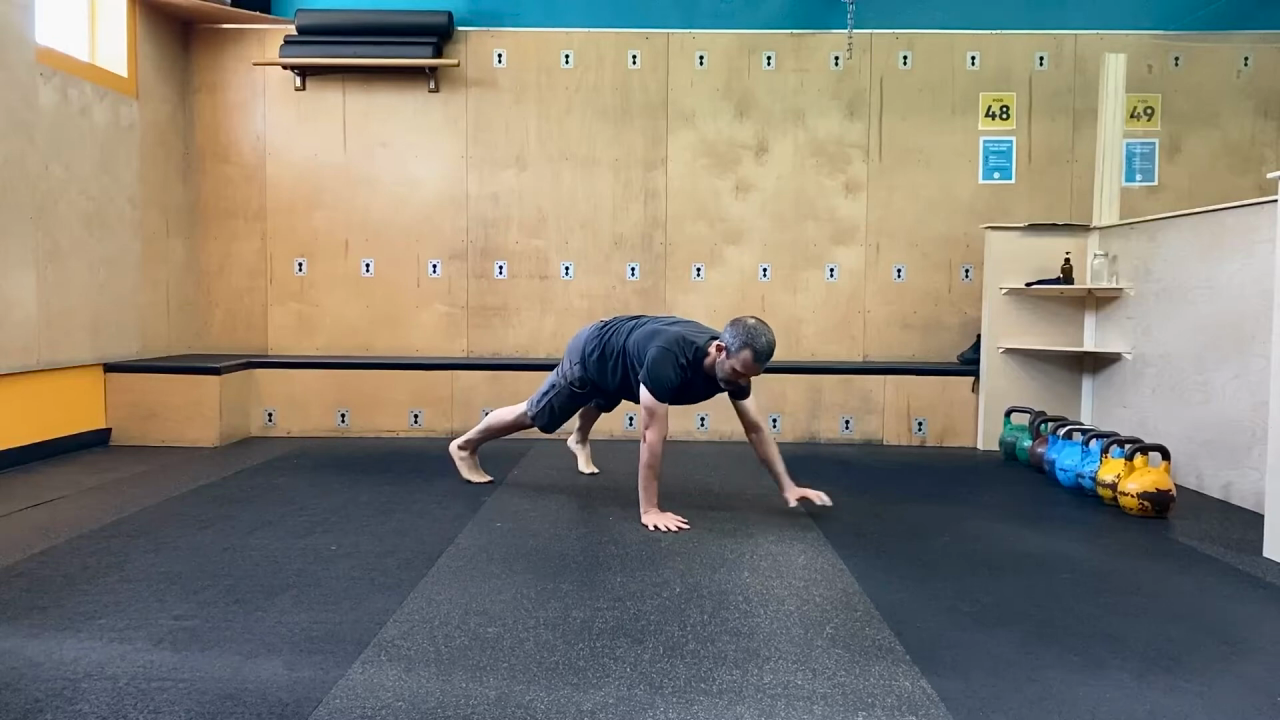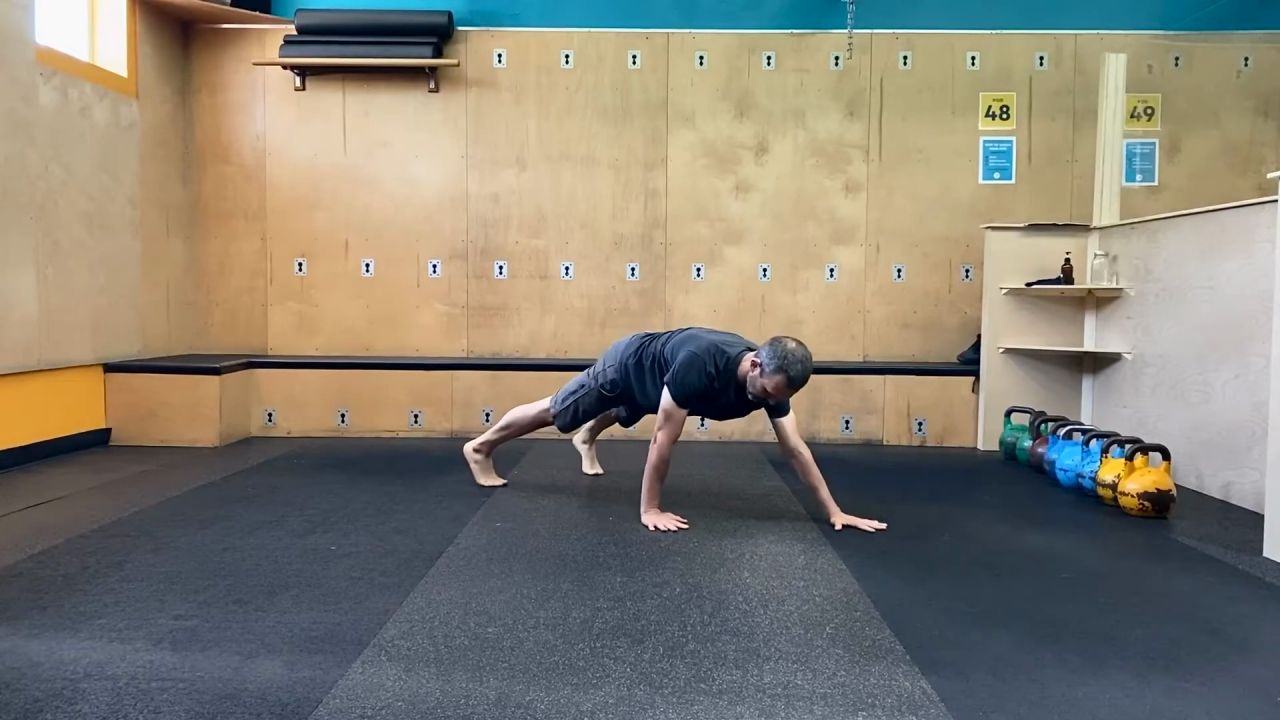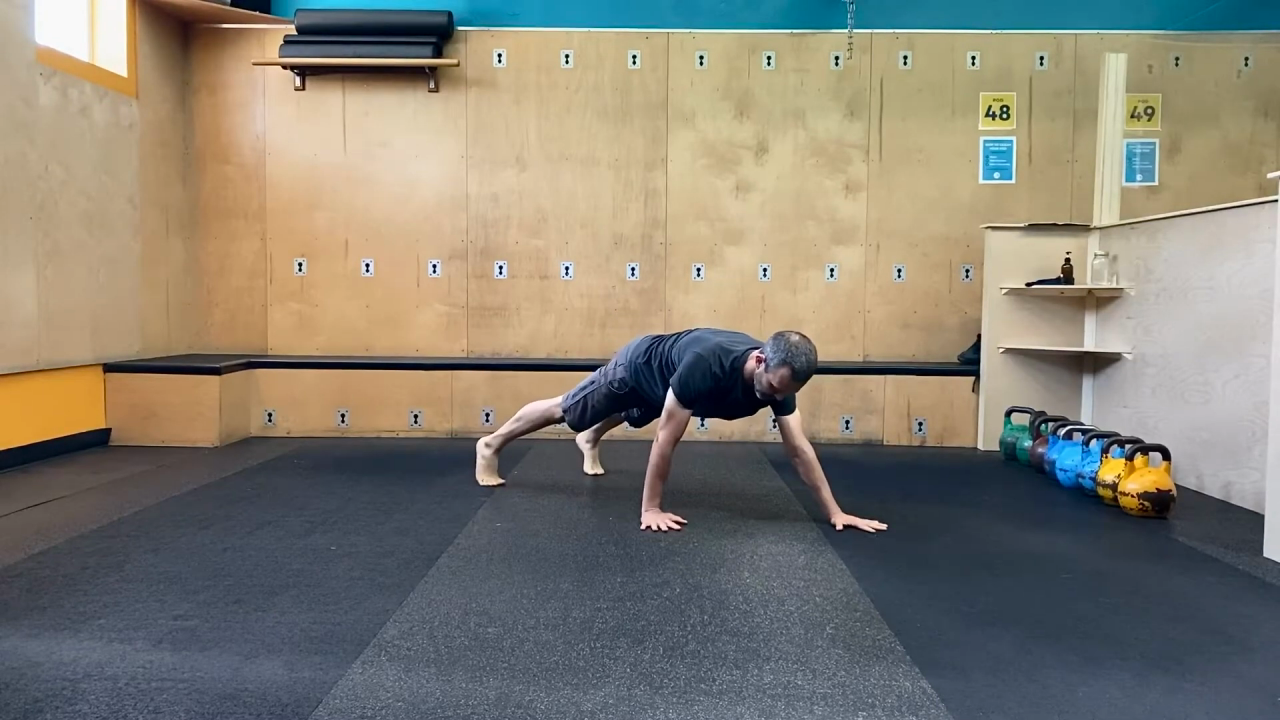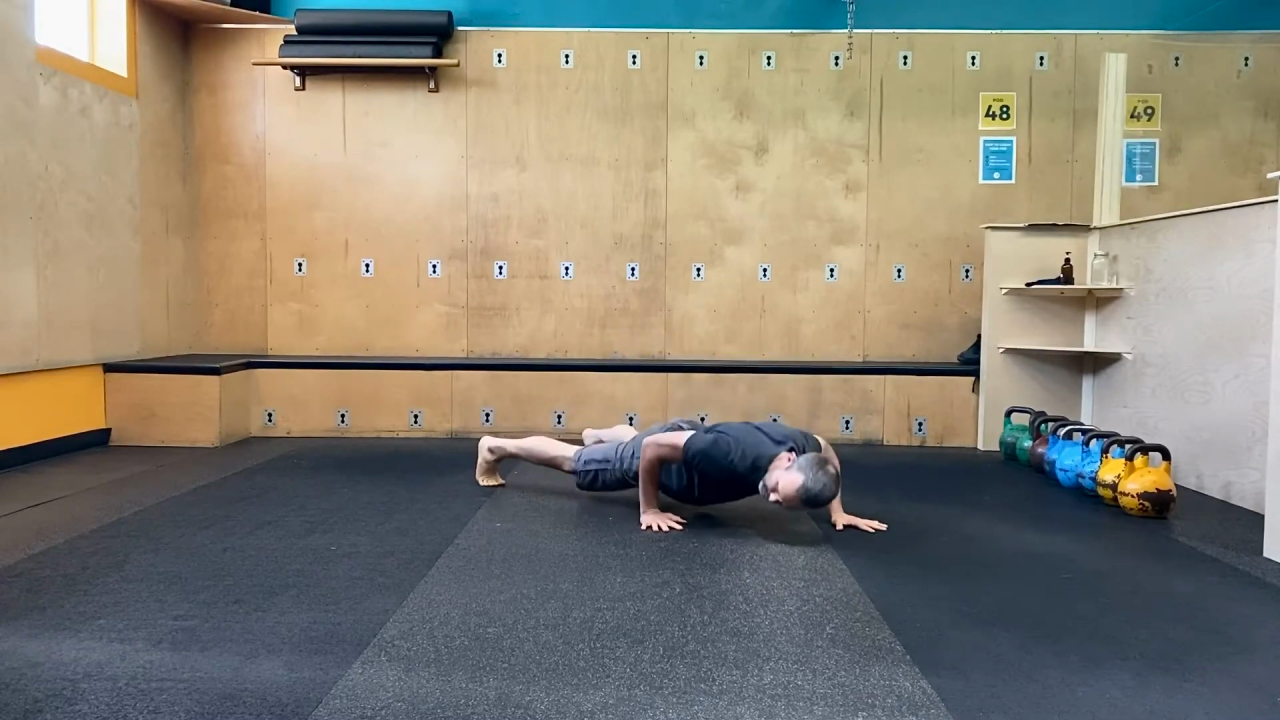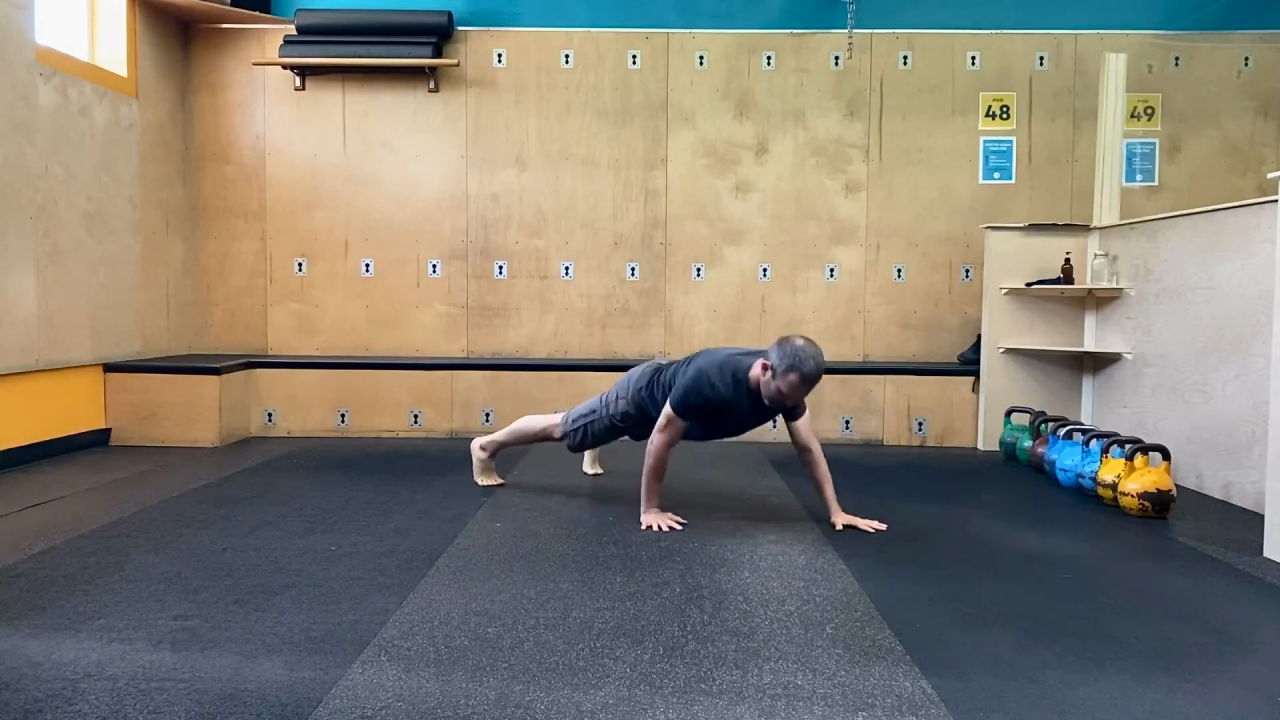
dt=1s
person 1, frame 1
left shoulder: (735, 361)
right shoulder: (670, 356)
left elbow: (755, 427)
right elbow: (652, 436)
left wrist: (788, 486)
right wrist: (650, 511)
left hip: (620, 357)
right hip: (590, 353)
left knee: (601, 401)
right knee: (534, 415)
left ankle: (580, 440)
right ankle: (465, 446)
person 1, frame 2
left shoulder: (771, 381)
right shoulder: (700, 364)
left elbow: (795, 447)
right elbow: (663, 439)
left wrist: (834, 511)
right wrist: (650, 510)
left hip: (646, 385)
right hip: (627, 364)
left knee: (622, 413)
right knee: (553, 412)
left ankle: (587, 439)
right ankle: (480, 448)
person 1, frame 3
left shoulder: (778, 377)
right shoulder: (707, 364)
left elbow: (799, 448)
right elbow: (666, 440)
left wrist: (834, 512)
right wrist: (650, 510)
left hip: (660, 384)
right hip: (637, 367)
left knee: (630, 416)
right knee: (564, 410)
left ankle: (590, 439)
right ankle: (491, 446)
person 1, frame 4
left shoulder: (805, 448)
right shoulder: (734, 456)
left elbow: (829, 457)
right elbow: (652, 448)
left wrist: (838, 512)
right wrist: (648, 510)
left hip: (688, 440)
right hip: (661, 447)
right knee: (571, 461)
left ankle: (596, 435)
right ankle: (496, 448)
person 1, frame 5
left shoulder: (784, 385)
right shoulder: (711, 379)
left elbow: (808, 447)
right elbow: (660, 440)
left wrist: (836, 512)
right wrist: (649, 509)
left hip: (670, 399)
right hip: (641, 396)
right knee: (562, 428)
left ankle: (590, 452)
right ankle: (486, 446)
